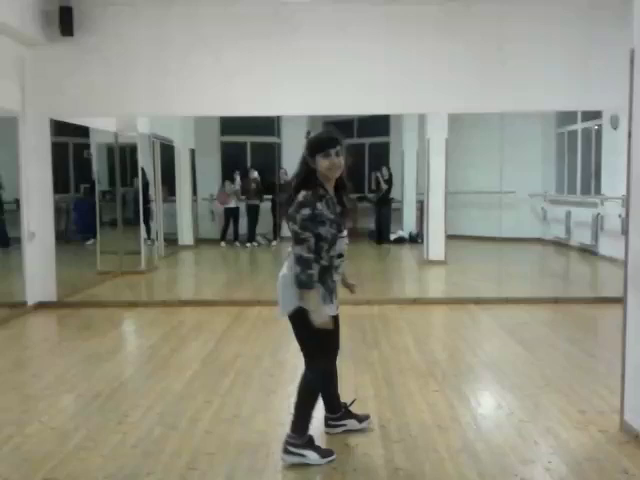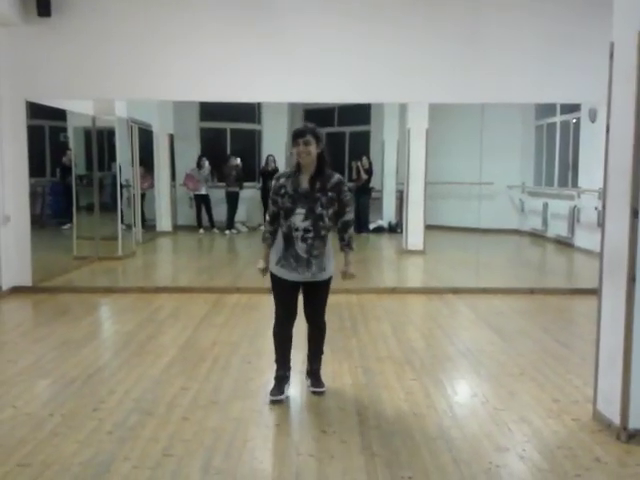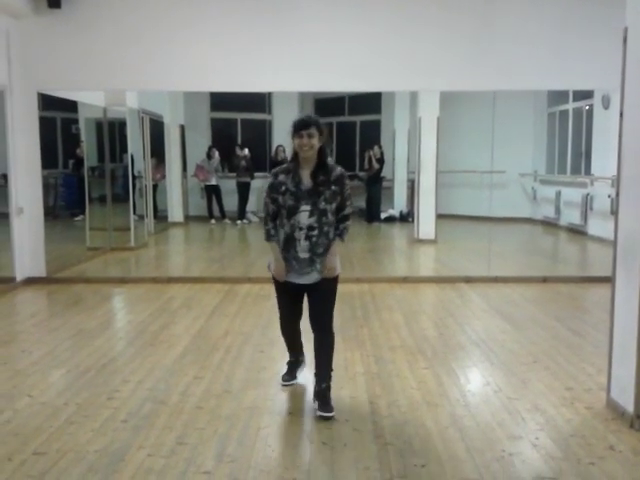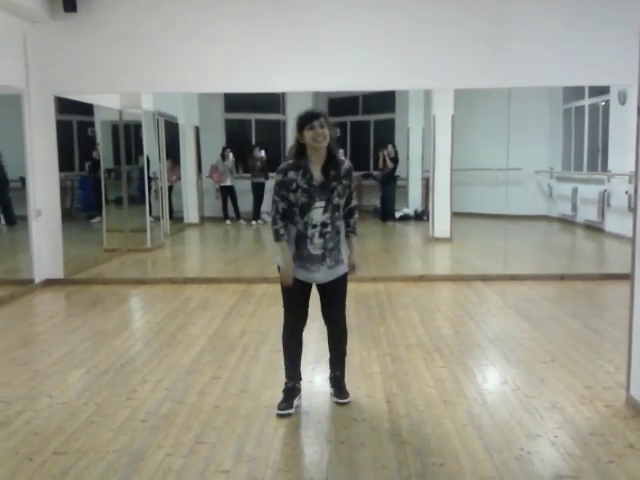
dt=1s
person 1, frame 1
left shoulder: (337, 194)
right shoulder: (308, 202)
right elbow: (305, 257)
left wrist: (341, 275)
right wrist: (314, 307)
left hip: (325, 289)
right hip: (304, 293)
left knee: (328, 355)
right knee: (318, 362)
left ankle: (336, 414)
right ankle: (296, 441)
person 1, frame 2
left shoulder: (335, 183)
right shoulder: (282, 181)
left elbow: (345, 223)
right elbow: (272, 220)
left wrist: (347, 261)
right wrist: (264, 257)
left hip: (319, 266)
right hip: (283, 264)
left knee: (316, 320)
right knee: (283, 320)
left ankle: (314, 371)
right ankle: (281, 377)
person 1, frame 3
left shoulder: (336, 176)
right shoulder: (279, 176)
left elbow: (344, 218)
right elbow: (269, 218)
left wrist: (332, 254)
right wrist: (276, 257)
left hip: (322, 265)
right hip: (287, 263)
left knee: (322, 327)
right knee: (289, 321)
left ankle: (323, 391)
right ankle: (297, 358)
person 1, frame 4
left shoulder: (344, 169)
right shoulder: (287, 172)
left elbow: (350, 213)
right elbow: (278, 218)
left wrist: (351, 251)
right wrist: (286, 260)
left hip: (334, 261)
right hip: (296, 262)
left knee: (336, 322)
right knee: (293, 324)
left ankle: (337, 379)
right ankle: (292, 388)
